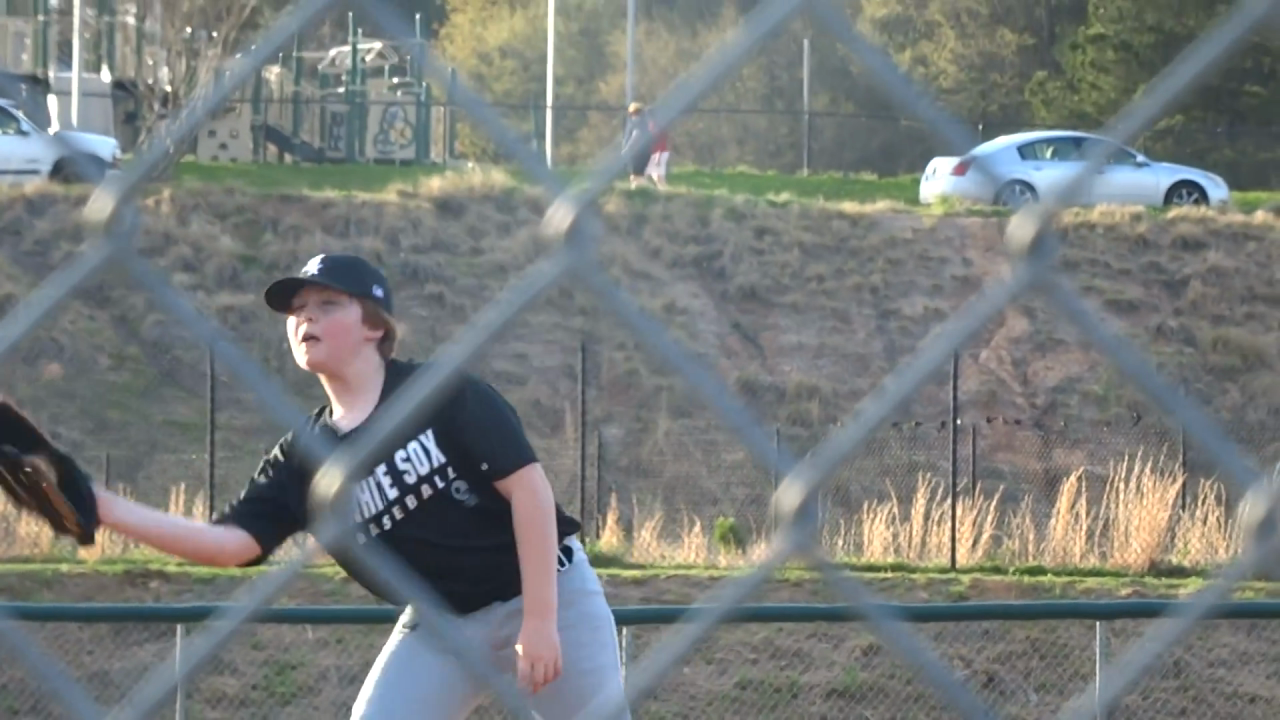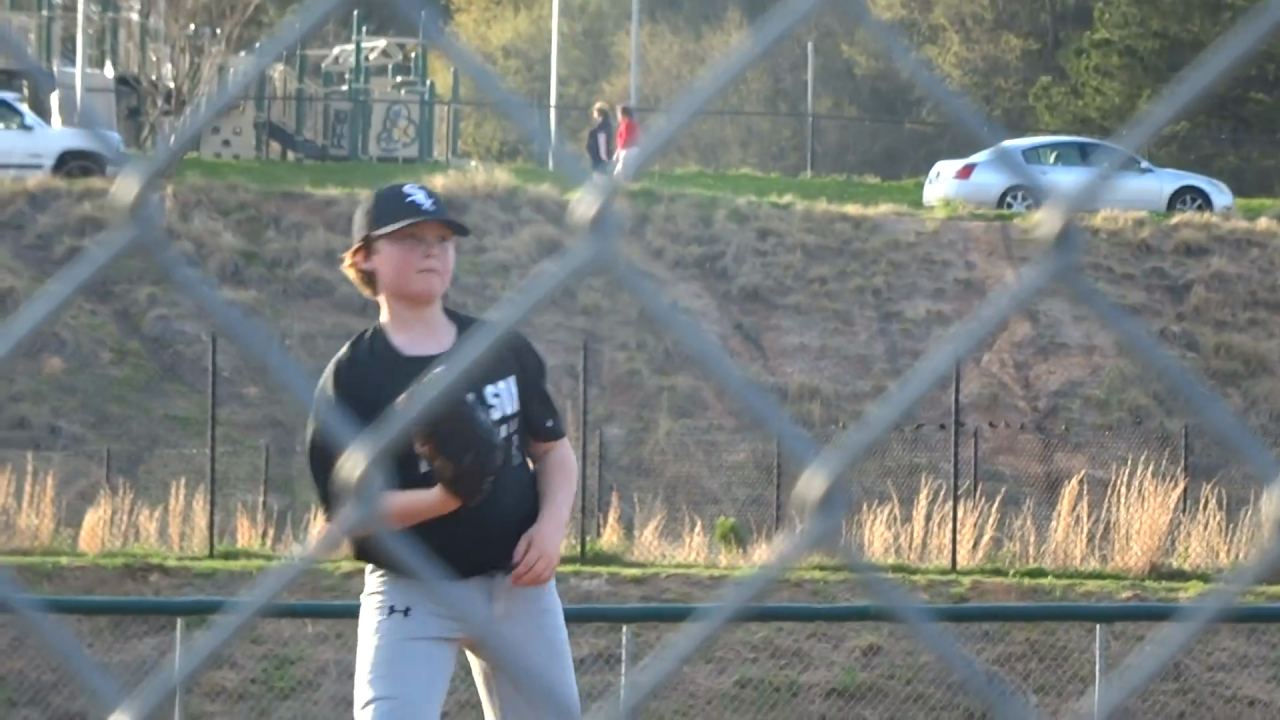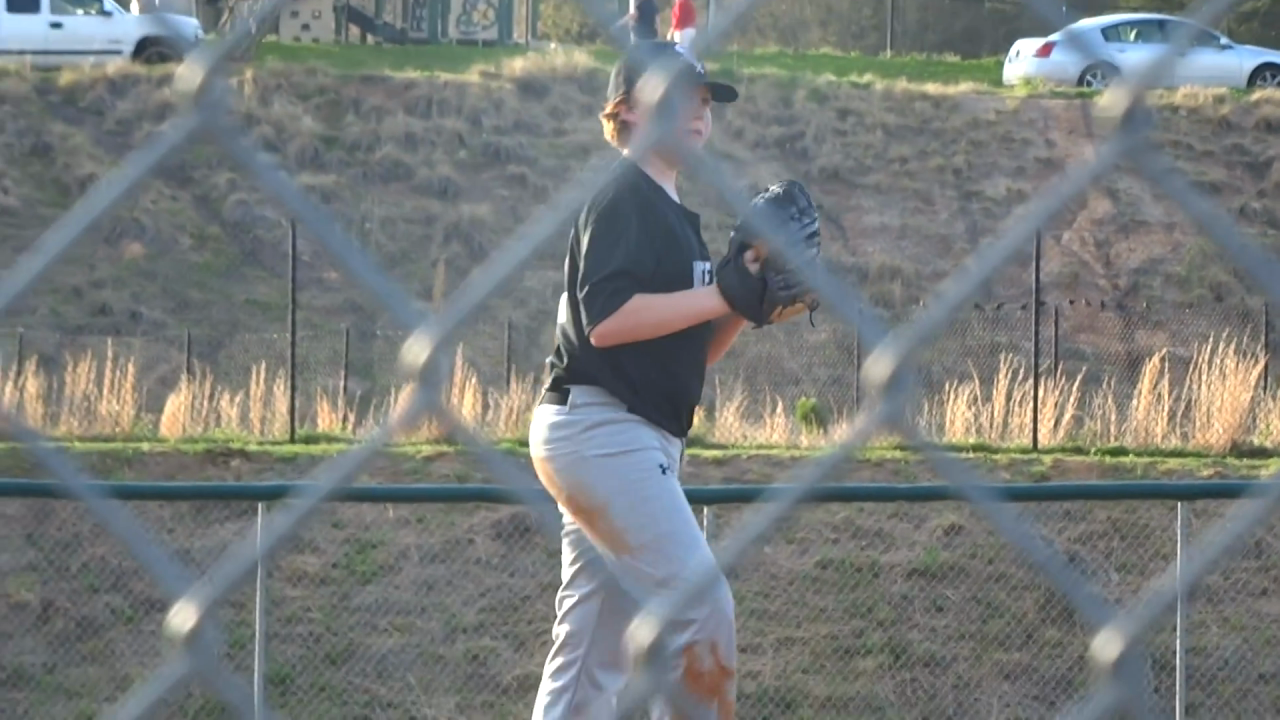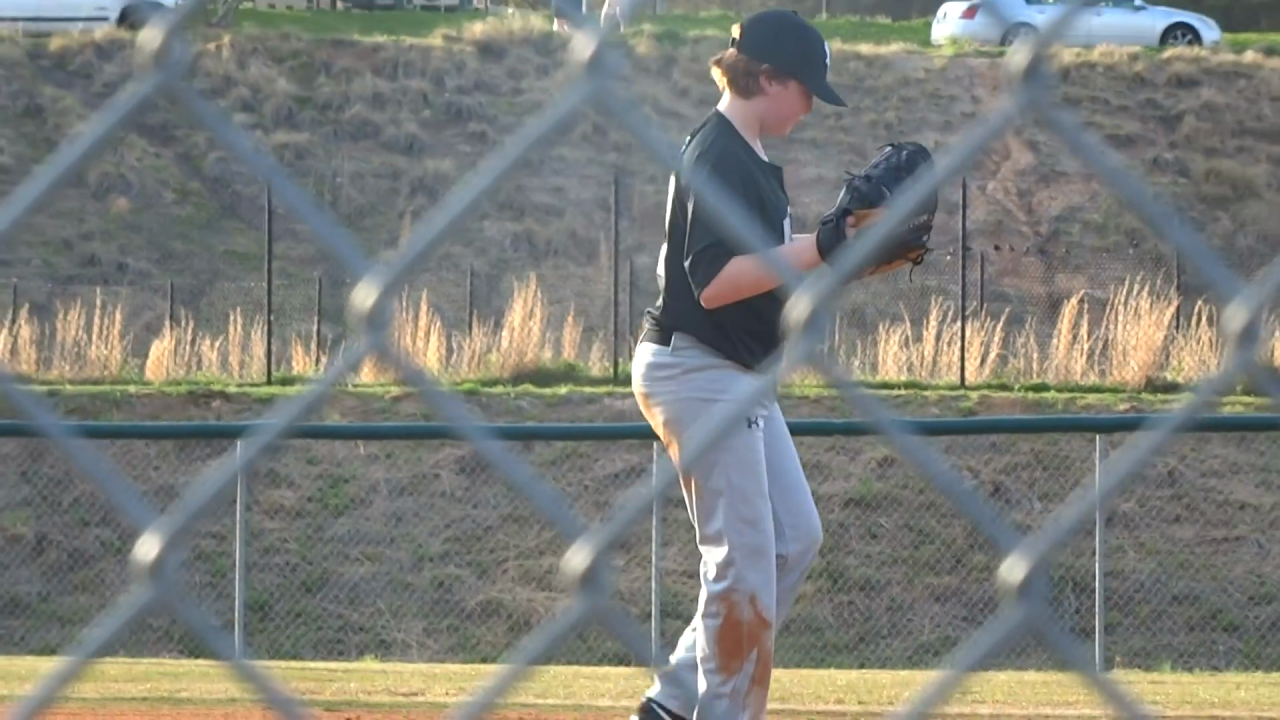
dt=0.5s
person 1, frame 1
left shoulder: (445, 393)
right shoulder: (308, 452)
left elbow: (528, 488)
right elbow: (230, 542)
left wrist: (540, 619)
right wrist: (104, 506)
left hip: (550, 594)
person 1, frame 2
left shoulder: (505, 348)
right shoulder: (354, 375)
left elbow: (555, 448)
right elbow: (344, 511)
left wrist: (552, 525)
right wrist: (447, 496)
left hip: (519, 582)
right hip: (412, 592)
person 1, frame 3
left shoulder: (677, 213)
right shoulder: (623, 199)
left elbow: (685, 348)
right elbow: (607, 322)
left wrist: (738, 310)
right wrist: (724, 295)
left hip: (634, 442)
right hip: (601, 433)
left knee: (595, 633)
right knee: (702, 610)
person 1, frame 4
left shoulder: (748, 158)
right shoulder: (718, 157)
left elbow: (769, 269)
right elbow: (715, 281)
left wrist: (840, 248)
right wrist: (822, 247)
left hip: (738, 378)
right hip: (698, 374)
left knee: (794, 539)
right knee: (743, 558)
